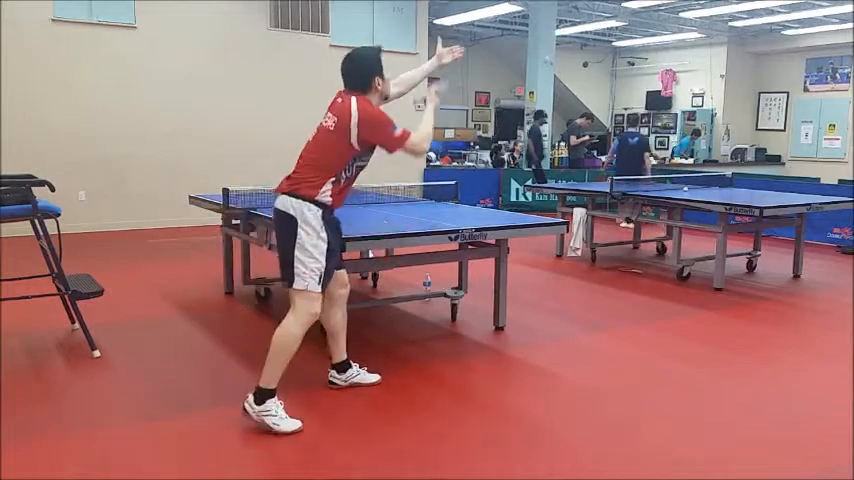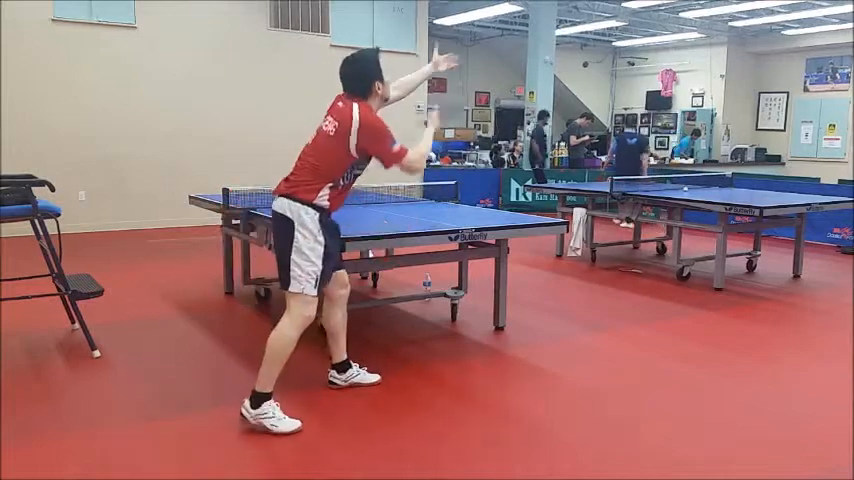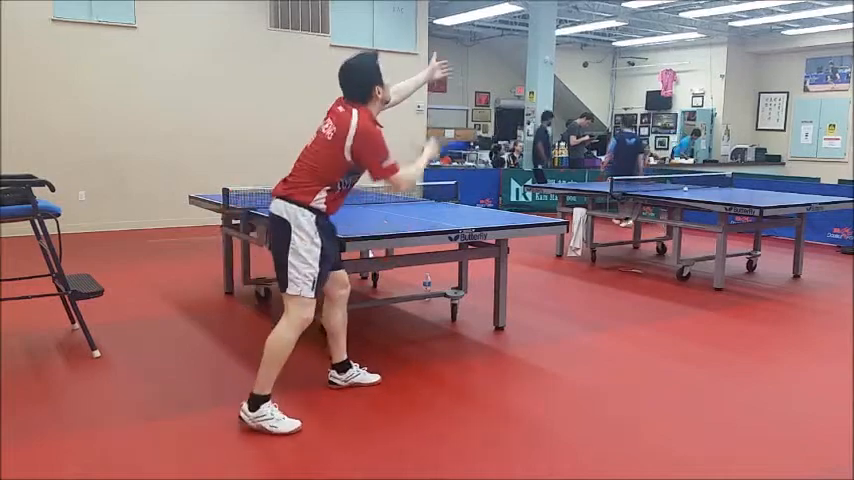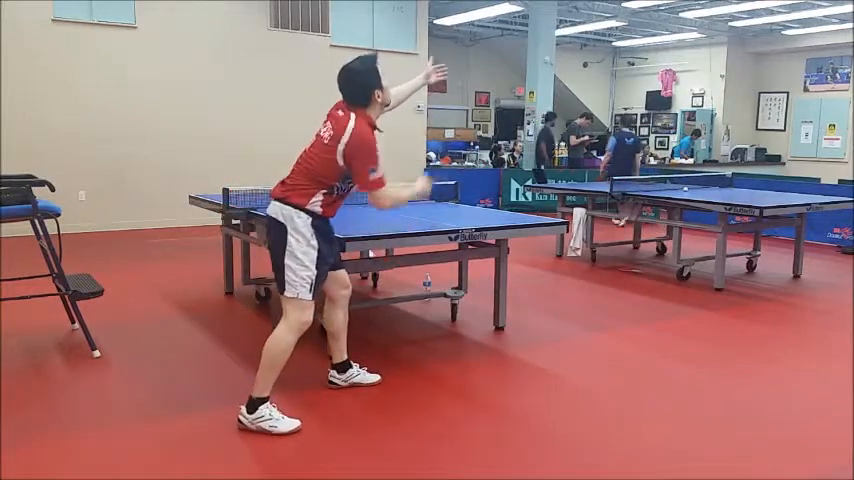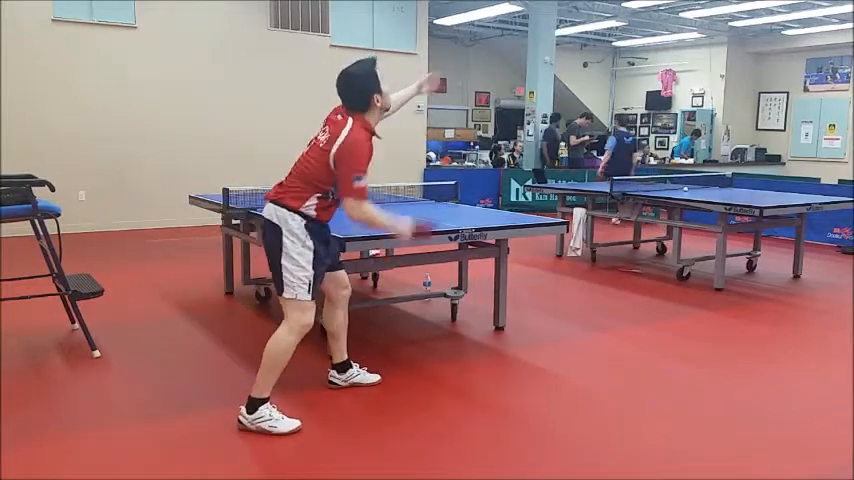
dt=0.1s
person 1, frame 1
left shoulder: (347, 101)
right shoulder: (366, 115)
left elbow: (396, 87)
right elbow: (419, 146)
left wrist: (433, 64)
right wrist: (431, 105)
left hip: (308, 208)
right hip: (304, 210)
left knee: (337, 290)
right knee: (307, 309)
left ankle: (341, 369)
right ankle: (263, 400)
person 1, frame 2
left shoulder: (345, 103)
right shoulder: (368, 122)
left elbow: (392, 93)
right elbow: (410, 163)
left wrist: (430, 69)
right wrist: (431, 130)
left hip: (308, 211)
right hip: (302, 214)
left knee: (339, 288)
right knee: (302, 311)
left ankle: (342, 369)
right ankle: (259, 403)
person 1, frame 3
left shoulder: (344, 108)
right shoulder: (363, 129)
left elbow: (391, 97)
right elbow: (400, 182)
left wrist: (427, 74)
right wrist: (427, 156)
left hip: (305, 213)
right hip: (299, 216)
left knee: (338, 287)
right knee: (299, 314)
left ankle: (341, 368)
right ankle: (256, 405)
person 1, frame 4
left shoulder: (344, 112)
right shoulder: (360, 135)
left elbow: (387, 103)
right elbow: (379, 198)
left wrist: (422, 80)
right wrist: (416, 189)
left hip: (307, 216)
right hip: (296, 219)
left knee: (339, 288)
right knee: (299, 317)
left ankle: (341, 368)
right ankle: (255, 408)
person 1, frame 5
left shoulder: (343, 116)
right shoulder: (355, 140)
left elbow: (383, 109)
right elbow: (356, 209)
left wrist: (416, 89)
right wrist: (397, 226)
left hip: (304, 219)
right hip: (291, 221)
left knee: (339, 289)
right knee: (299, 319)
left ankle: (341, 368)
right ankle: (255, 408)
person 2, frame 1
left shoulder: (620, 138)
right shoulder: (643, 139)
right elbow: (646, 158)
right wrist: (648, 174)
left hip: (622, 172)
right hip: (637, 173)
left ankle: (627, 219)
right ankle: (627, 218)
person 2, frame 2
left shoulder: (618, 138)
right shoulder: (641, 139)
left elbow: (610, 155)
right elbow: (644, 158)
left wrist: (606, 163)
right wrist: (644, 173)
left hip: (620, 172)
right hip: (634, 173)
left ankle: (624, 218)
right ankle: (628, 219)
person 2, frame 3
left shoulder: (617, 137)
right shoulder: (638, 140)
left elbow: (609, 155)
right elbow: (641, 159)
left wrist: (604, 166)
right wrist: (640, 173)
left hip: (617, 172)
right hip: (631, 172)
left ankle: (626, 217)
right ankle: (626, 217)
person 2, frame 4
left shoulder: (616, 136)
right shoulder: (635, 139)
left elbow: (608, 154)
right elbow: (637, 158)
left wrist: (602, 166)
right wrist: (636, 173)
left hip: (615, 171)
right hip: (628, 172)
left ankle: (619, 217)
right ankle: (623, 216)
person 2, frame 5
left shoulder: (614, 136)
right shoulder: (632, 138)
left elbow: (608, 154)
right elbow: (633, 157)
left wrist: (601, 167)
right wrist: (632, 171)
left hip: (613, 170)
right hip: (625, 171)
left ankle: (616, 216)
right ankle: (617, 216)
